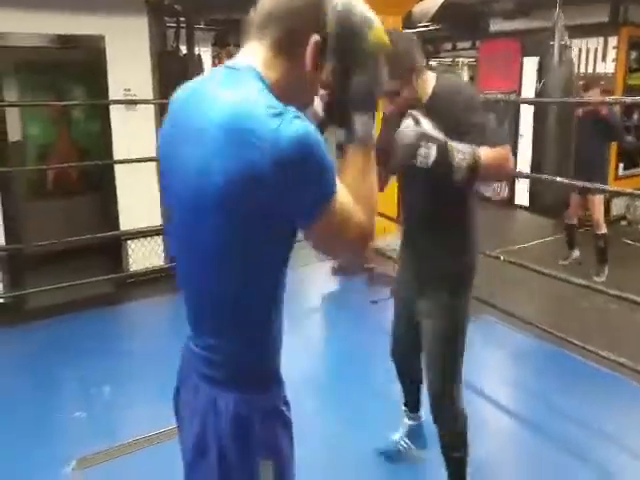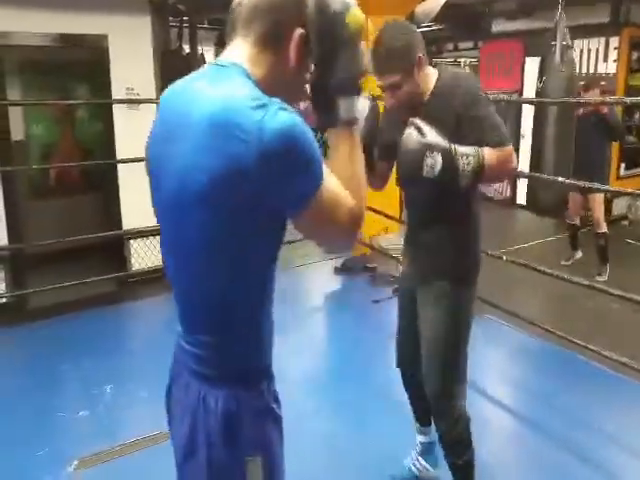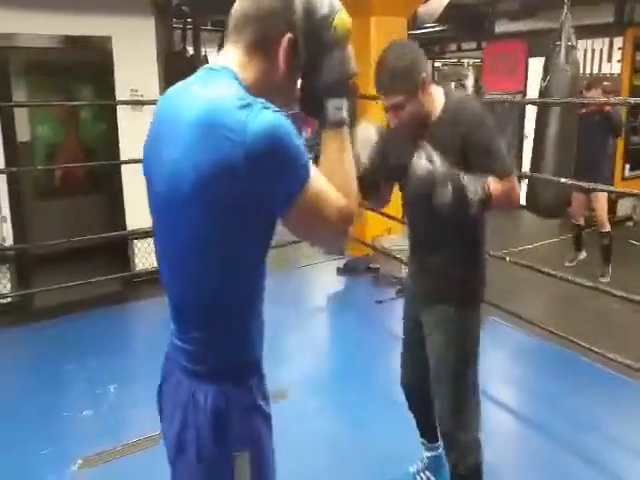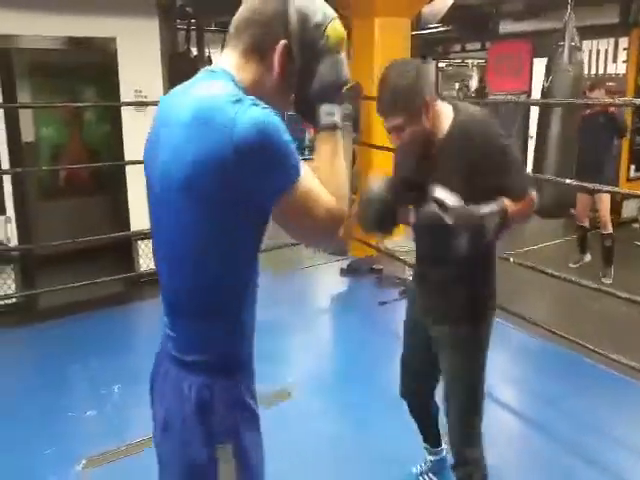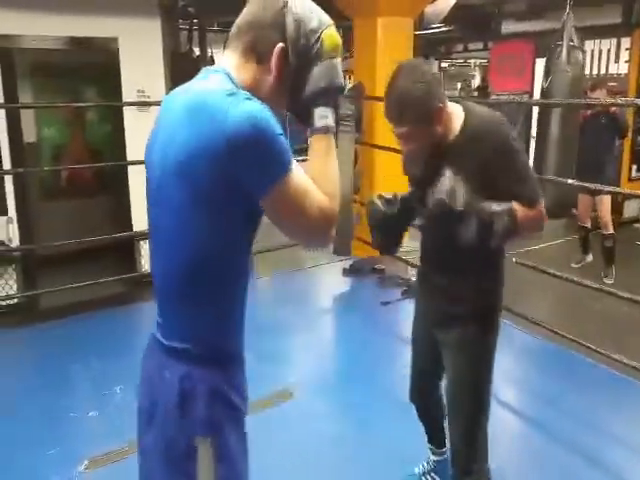
dt=0.1s
person 1, frame 1
left shoulder: (188, 97)
right shoulder: (284, 137)
right elbow: (353, 239)
right wrist: (361, 115)
left hip: (202, 375)
right hip: (242, 397)
person 1, frame 2
left shoulder: (178, 98)
right shoulder: (269, 128)
right elbow: (345, 226)
right wrist: (344, 104)
left hip: (195, 373)
right hip: (231, 393)
person 1, frame 3
left shoulder: (175, 102)
right shoulder: (257, 128)
right elbow: (336, 224)
right wrist: (334, 105)
left hip: (188, 370)
right hip: (221, 389)
person 1, frame 4
left shoulder: (179, 104)
right shoulder: (248, 124)
right elbow: (328, 225)
right wrist: (327, 109)
left hip: (189, 366)
right hip: (209, 383)
person 1, frame 5
left shoulder: (183, 101)
right shoulder: (242, 118)
right elbow: (319, 224)
right wrist: (322, 112)
left hip: (180, 359)
right hip: (197, 374)
person 2, frame 1
left shoulder: (455, 96)
right shoulder: (397, 111)
left elbow: (504, 163)
right elbow: (379, 173)
left wrist: (443, 151)
left hip: (448, 265)
right hip: (412, 256)
left knee: (442, 386)
right knee: (403, 352)
right ankle: (413, 427)
person 2, frame 2
left shoulder: (460, 90)
right shoulder: (394, 106)
left elbow: (507, 161)
right elbow: (376, 176)
left wrist: (449, 155)
right wrist: (359, 139)
left hip: (452, 262)
right hip: (415, 253)
left knee: (443, 383)
right knee: (409, 362)
person 2, frame 3
left shoulder: (466, 114)
right shoulder: (397, 127)
left elbow: (510, 192)
right elbow: (378, 196)
left wrist: (458, 187)
right wrist: (366, 171)
left hip: (457, 285)
right hip: (420, 275)
left knee: (456, 414)
right knee: (413, 382)
person 2, frame 4
left shoulder: (478, 131)
right shoulder: (406, 141)
left elbow: (525, 205)
left wrist: (474, 220)
right wrist: (383, 209)
left hip: (465, 300)
right hip: (424, 288)
left knee: (463, 425)
right knee: (413, 387)
person 2, frame 5
left shoulder: (490, 133)
right shoulder: (418, 142)
left elbow: (535, 215)
left wrist: (481, 214)
right wrist: (395, 213)
left hip: (471, 304)
right hip: (429, 290)
left knee: (467, 431)
right knee: (421, 389)
person 3, frame 1
left shoulder: (607, 113)
right shoulder: (578, 114)
left elbow: (620, 137)
left wrist: (605, 114)
right wrist: (574, 118)
left hip: (596, 175)
right hip: (575, 172)
left knee: (597, 220)
right knee: (569, 213)
left ankle: (602, 264)
right ankle: (572, 250)
person 3, frame 2
left shoulder: (606, 113)
right shoulder: (578, 114)
left elbow: (618, 135)
left wrist: (605, 112)
right wrist: (574, 117)
left hip: (596, 174)
right hip: (576, 172)
left knee: (598, 219)
right knee: (571, 213)
left ankle: (603, 263)
right ankle: (575, 250)
person 3, frame 3
left shoulder: (608, 112)
right shoulder: (580, 114)
left elbow: (618, 131)
left wrist: (608, 110)
right wrist: (576, 116)
left hip: (599, 173)
right hip: (579, 171)
left knee: (601, 217)
right knee: (575, 214)
left ankle: (606, 264)
right ankle: (579, 251)
person 3, frame 4
left shoulder: (610, 115)
right shoulder: (583, 115)
left elbow: (622, 132)
left wrist: (612, 111)
right wrist: (580, 117)
left hip: (602, 175)
right hip: (583, 173)
left knee: (604, 219)
right knee: (580, 215)
left ankle: (608, 266)
right ankle: (583, 253)
person 3, frame 5
left shoulder: (611, 115)
right shoulder: (585, 115)
left elbow: (623, 132)
left wrist: (614, 111)
right wrist: (581, 118)
left hip: (604, 175)
right hip: (584, 173)
left knee: (605, 220)
right knee: (582, 215)
left ankle: (609, 266)
right ankle: (585, 253)
